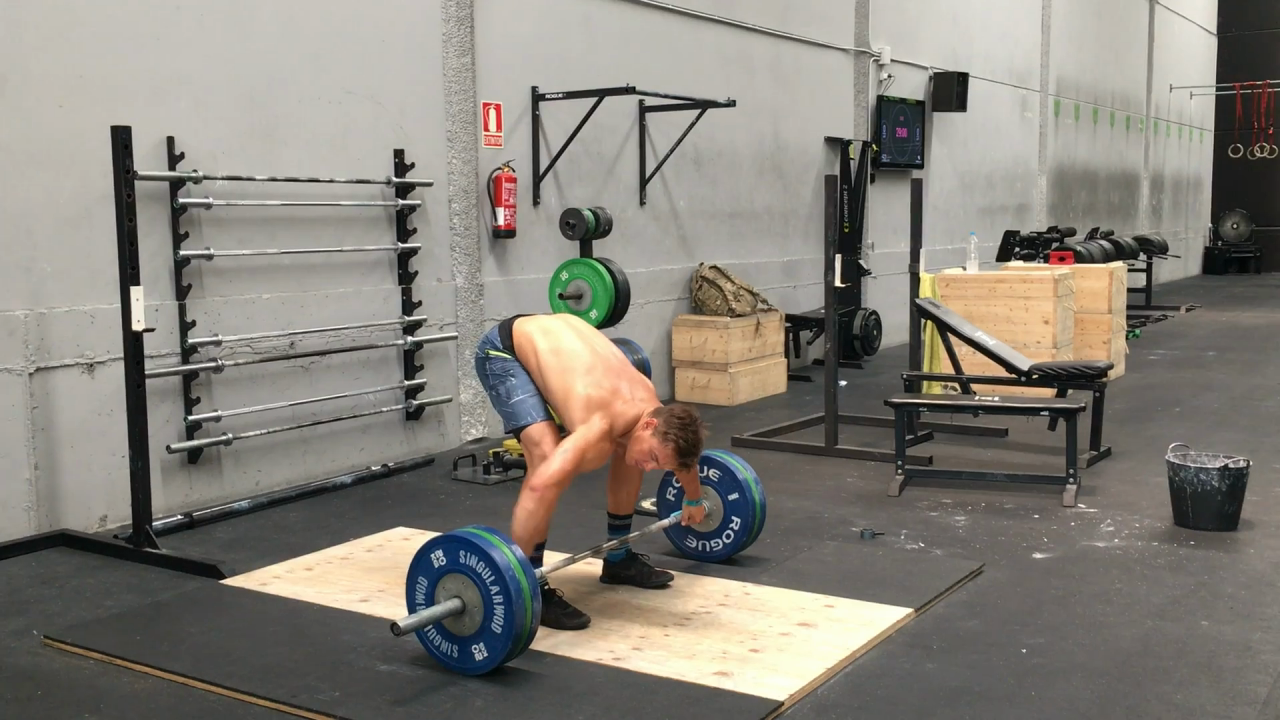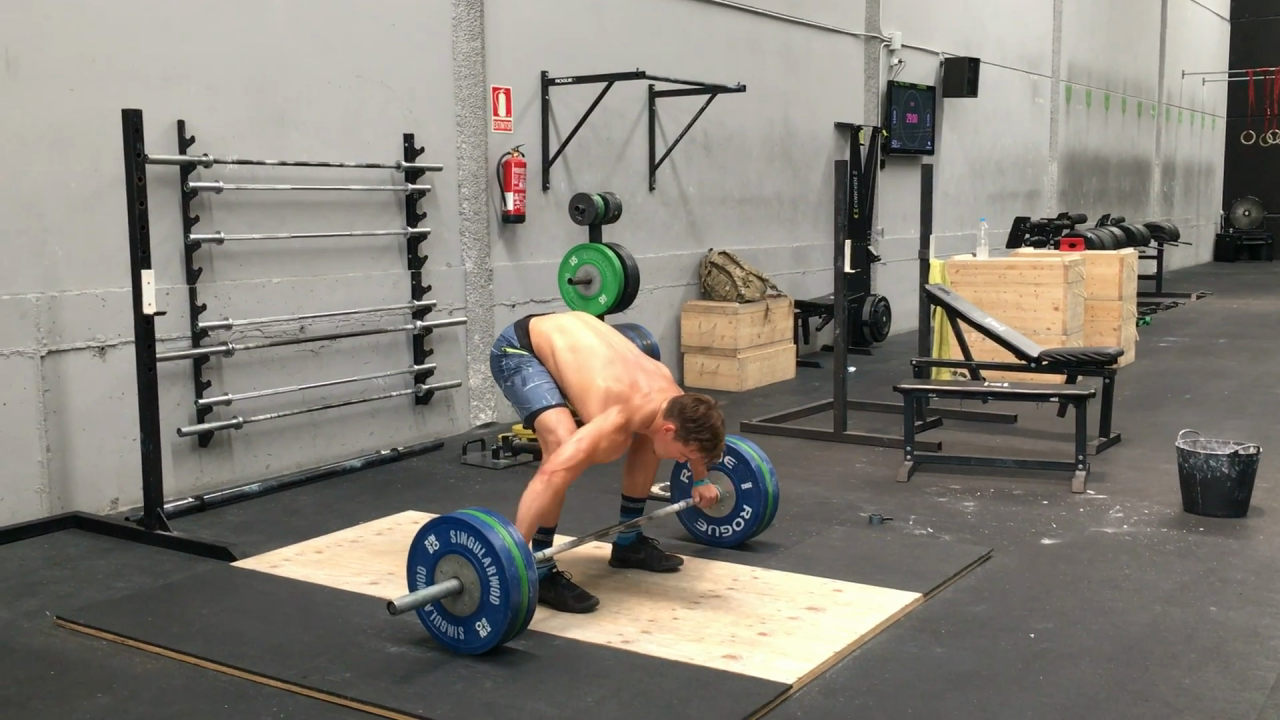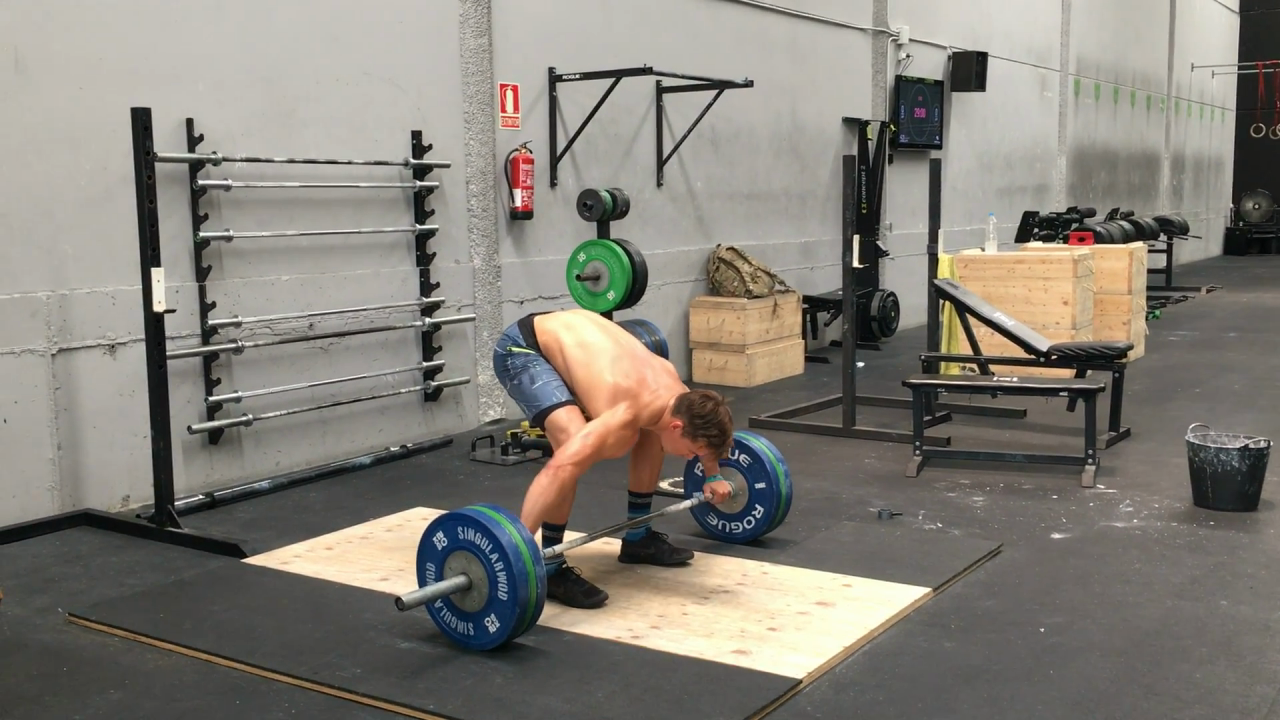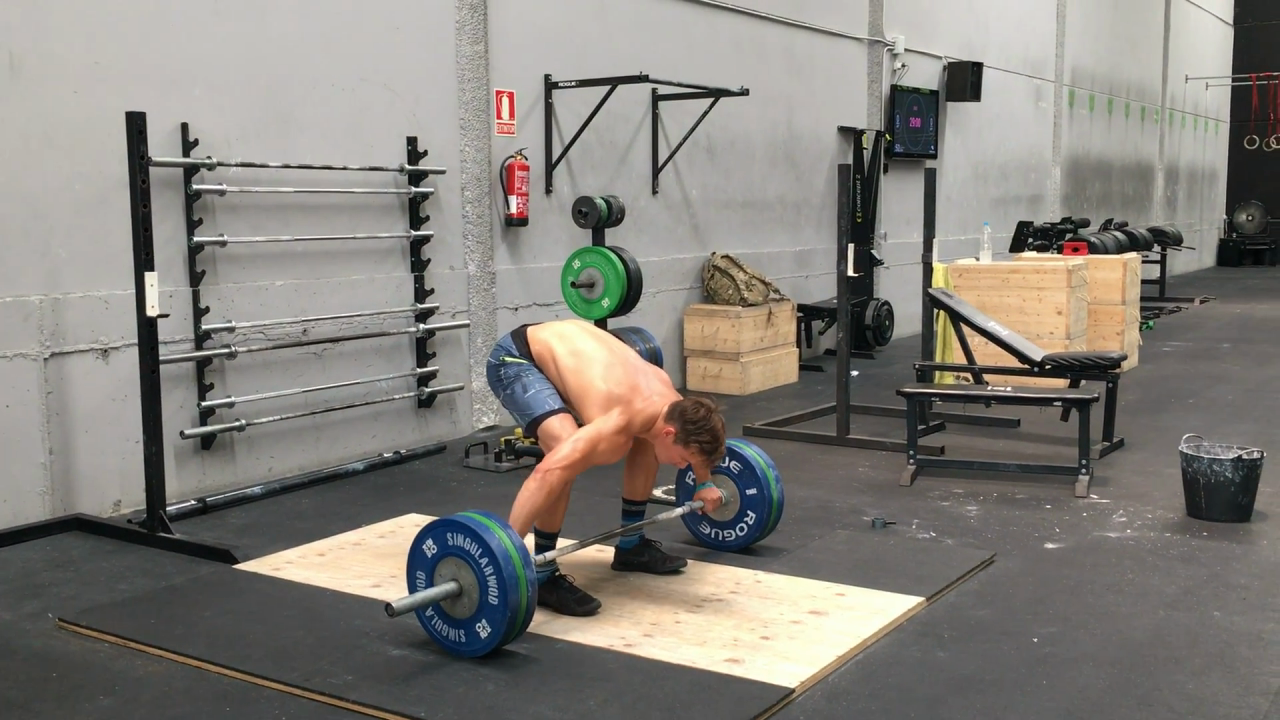
dt=1s
person 1, frame 1
left shoulder: (655, 413)
right shoulder: (602, 430)
left elbow: (682, 454)
right elbow: (540, 488)
left wrist: (693, 502)
right hip: (504, 350)
left knee: (628, 452)
right knee: (547, 455)
left ankle: (618, 559)
person 1, frame 2
left shoulder: (674, 402)
right shoulder: (616, 425)
left elbow: (702, 436)
right elbow: (552, 474)
left wrist: (701, 481)
right hip: (518, 349)
left knee: (647, 438)
right knee: (562, 443)
left ankle: (628, 543)
right ankle: (541, 573)
person 1, frame 3
left shoulder: (679, 398)
right shoulder: (624, 422)
left elbow: (709, 429)
right elbow: (560, 469)
left wrist: (714, 476)
right hip: (521, 348)
right knee: (571, 444)
left ankle: (637, 538)
right ankle: (551, 569)
person 1, frame 4
left shoulder: (671, 405)
right shoulder: (617, 429)
left elbow: (698, 436)
right elbow: (546, 473)
left wrist: (704, 484)
left hip: (563, 344)
right hip: (515, 358)
right knee: (565, 445)
left ankle: (631, 546)
right ankle: (544, 577)
